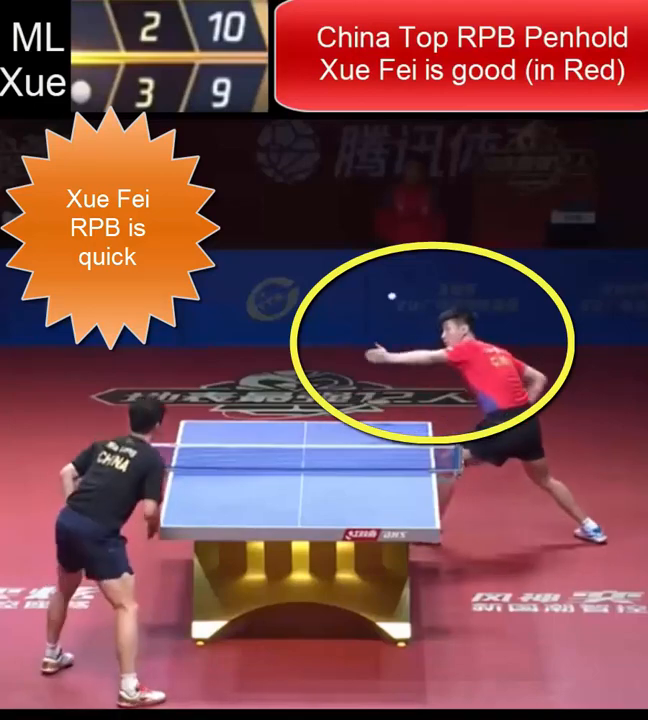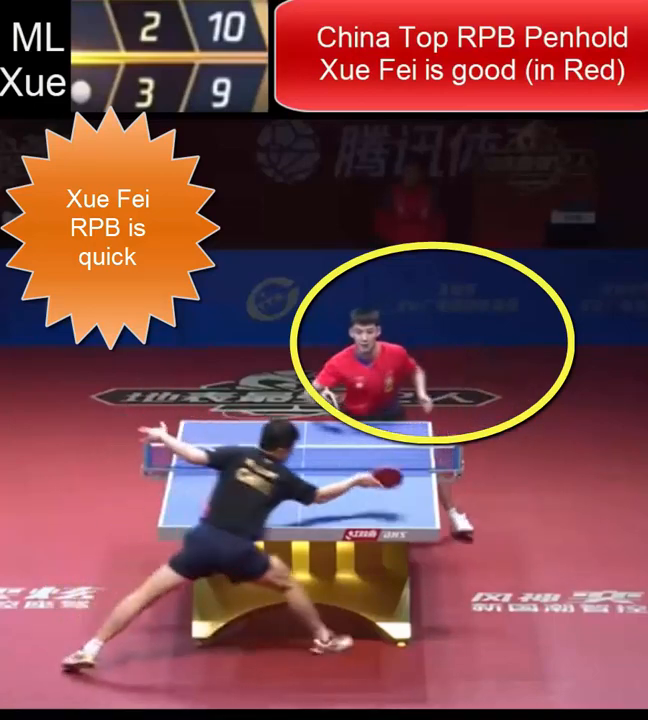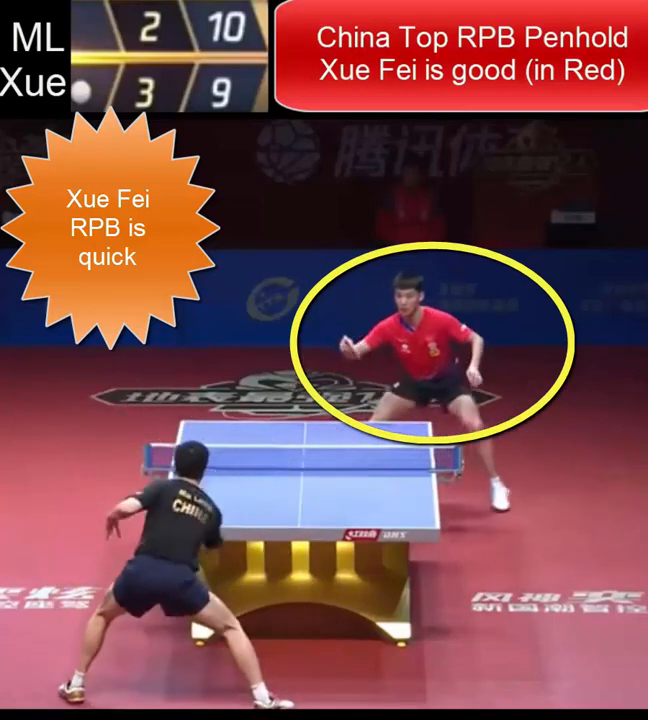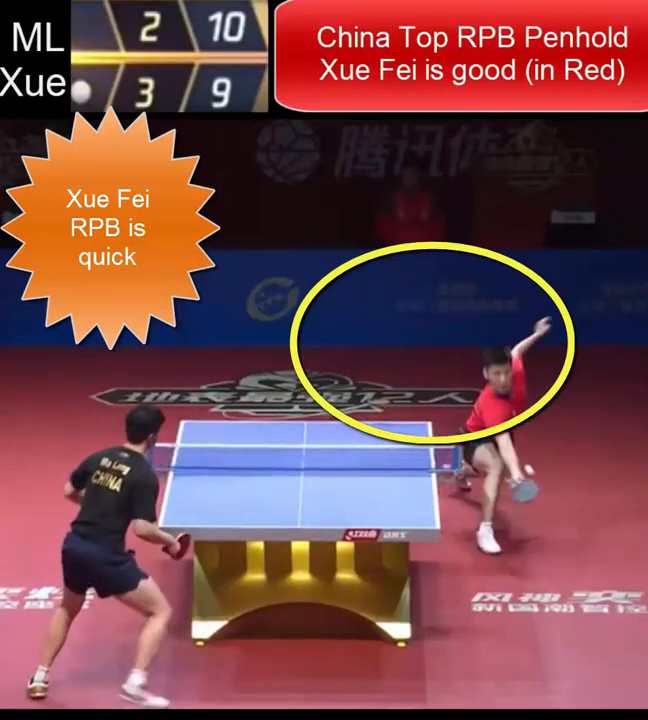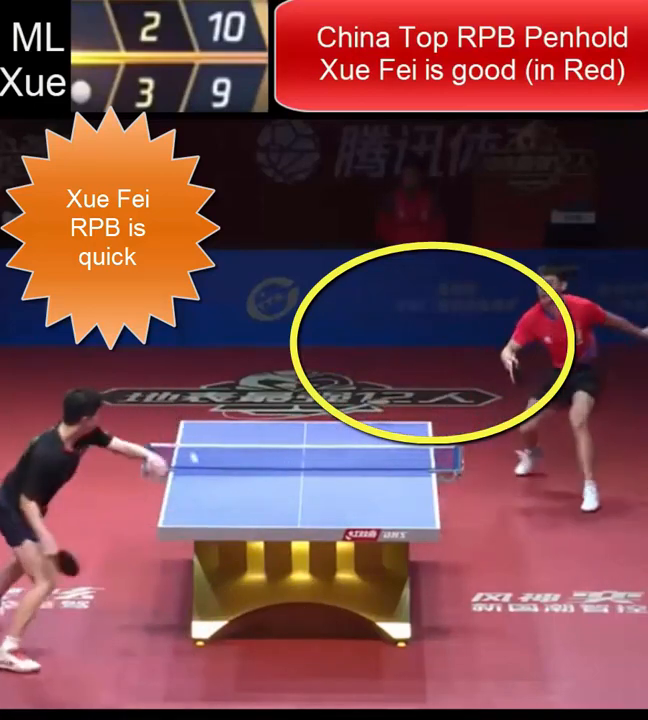
dt=1s
person 1, frame 1
left shoulder: (104, 445)
right shoulder: (152, 459)
left elbow: (66, 474)
right elbow: (150, 510)
right wrist: (153, 527)
left hip: (67, 521)
right hip: (99, 534)
left knee: (64, 590)
right knee: (127, 608)
left ankle: (52, 656)
right ankle: (129, 689)
person 1, frame 2
left shoulder: (239, 456)
right shoulder: (286, 479)
left elbow: (196, 456)
right elbow: (320, 495)
left wrist: (163, 437)
right wrist: (356, 481)
left hip: (203, 540)
right hip: (238, 550)
left knee: (146, 594)
right knee: (288, 584)
left ankle: (90, 651)
right ankle: (323, 638)
person 1, frame 3
left shoulder: (163, 487)
right shoulder: (211, 509)
left elbow: (128, 507)
right elbow: (212, 545)
left wrist: (112, 516)
left hip: (141, 572)
right hip: (180, 580)
left knee: (101, 615)
right knee: (232, 628)
left ankle: (76, 685)
right ankle: (263, 698)
person 1, frame 4
left shoulder: (99, 457)
right shoulder: (145, 476)
left elbow: (69, 492)
right elbow: (141, 529)
right wrist: (168, 541)
left hip: (73, 546)
right hip: (106, 556)
left knee: (66, 609)
right knee: (160, 612)
left ankle: (39, 680)
right ankle: (135, 684)
person 1, frame 5
left shoulder: (83, 435)
right shoulder: (46, 454)
left elbow: (118, 444)
right elbow: (26, 501)
left wrist: (148, 454)
right wrist: (45, 536)
left knee: (26, 563)
right knee: (44, 582)
person 2, frame 1
left shoulder: (467, 349)
right shoulder: (502, 353)
left elbow: (429, 356)
right elbow: (539, 379)
left wrist: (389, 357)
left hip: (499, 424)
right hip: (527, 422)
right knee: (544, 479)
right ankle: (589, 527)
person 2, frame 2
left shoulder: (396, 354)
right shoulder: (338, 363)
left elbow: (417, 371)
right elbow: (313, 390)
left wrist: (422, 393)
right wrist: (323, 395)
left hip: (389, 417)
right hip: (353, 420)
left ankle: (455, 515)
person 2, frame 3
left shoulder: (440, 320)
right shoulder: (387, 327)
left elbow: (476, 340)
right elbow: (358, 350)
left wrist: (473, 367)
right wrist: (348, 349)
left hip: (448, 380)
right hip: (413, 381)
left knee: (474, 426)
right knee: (375, 423)
left ankle: (496, 484)
person 2, frame 4
left shoulder: (516, 371)
right shoulder: (490, 406)
left elbow: (516, 351)
right elbow: (503, 443)
left wrist: (537, 334)
right wrist: (515, 470)
left hip: (498, 436)
right hip: (477, 439)
left knee: (509, 476)
right knee: (496, 468)
left ankle: (462, 475)
right ankle: (485, 529)
person 2, frame 5
left shoulder: (581, 307)
right shoulder: (531, 319)
left elbow: (610, 319)
right elbow: (509, 349)
right wrist: (508, 357)
left hip: (586, 371)
right hip: (558, 372)
left knee: (578, 423)
right knee: (526, 426)
left ankle: (591, 488)
right ankle: (532, 453)
